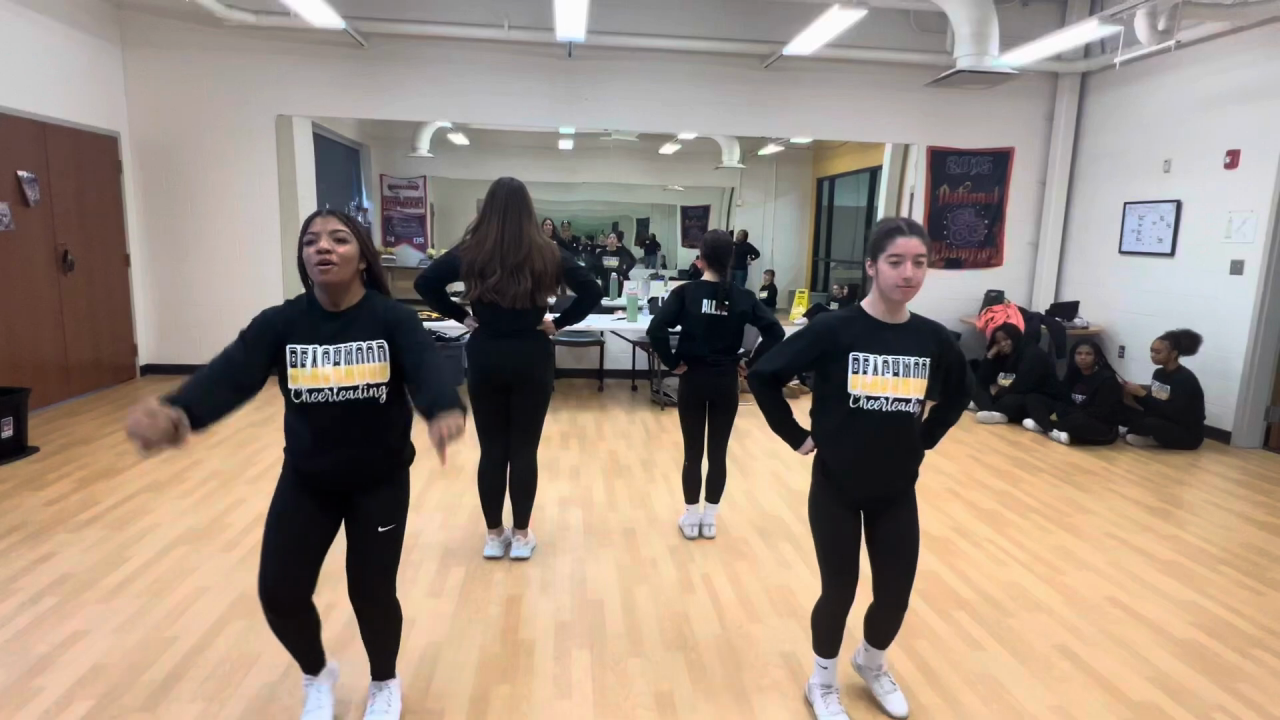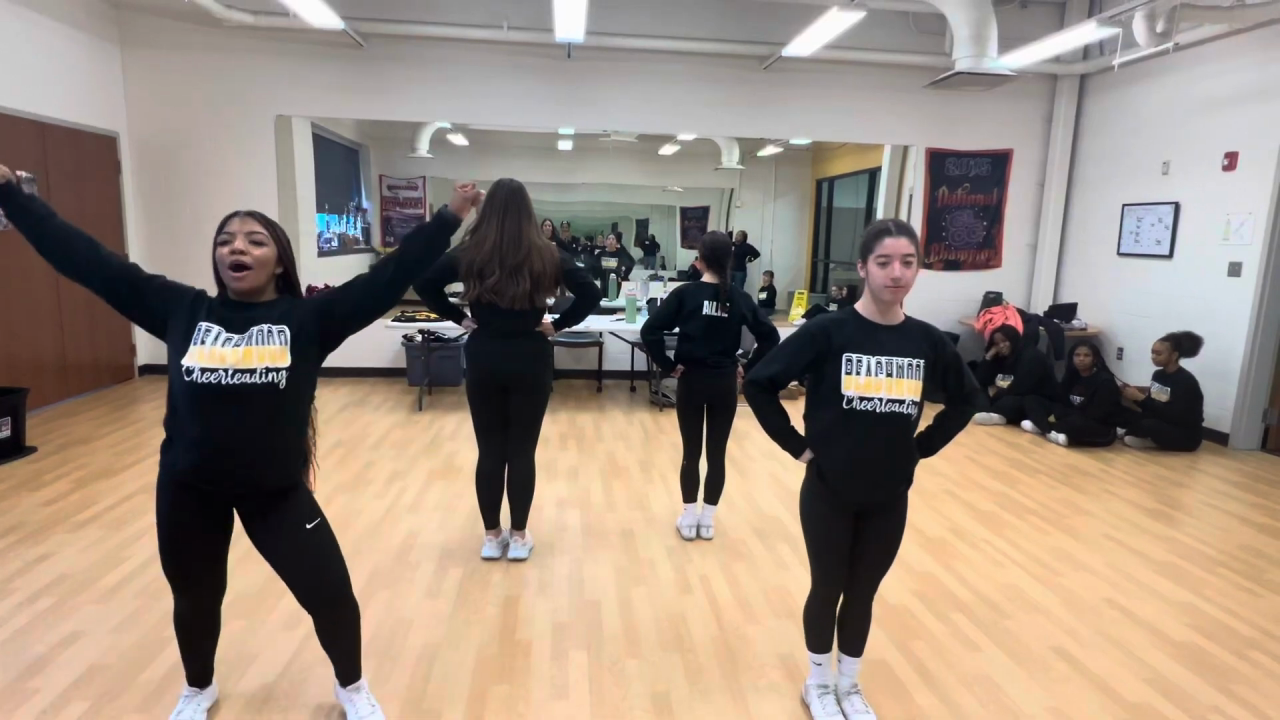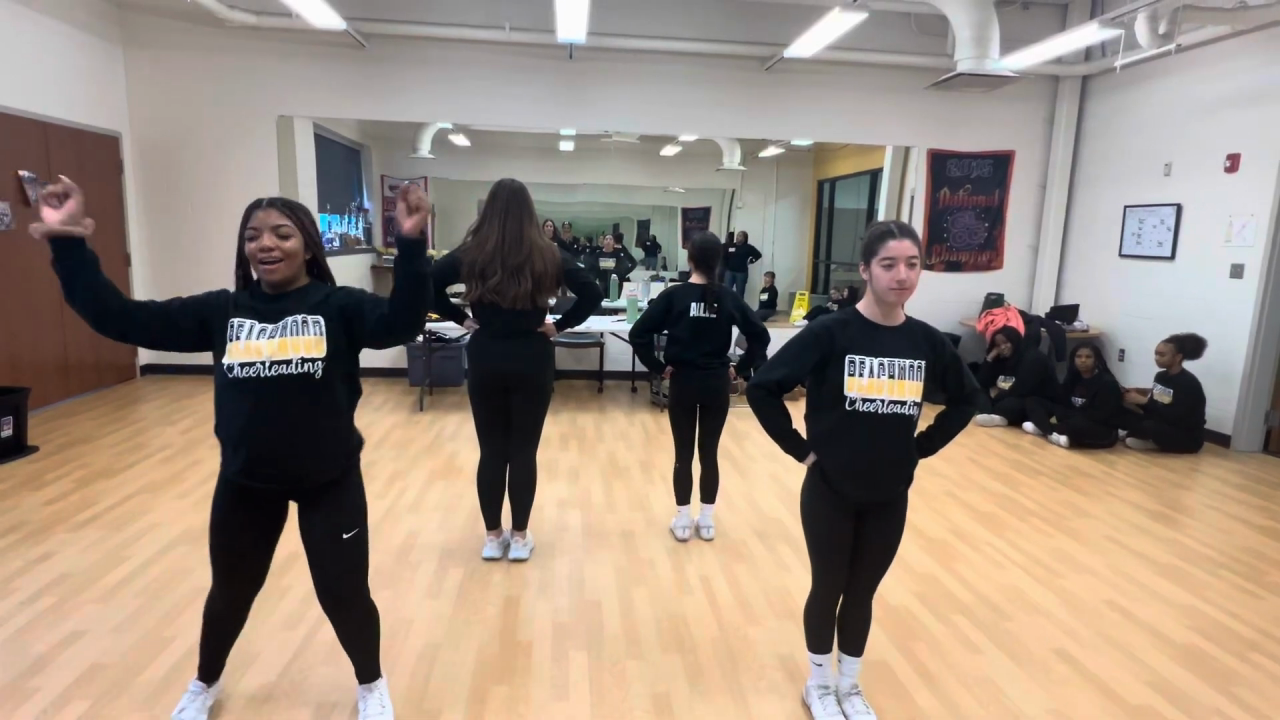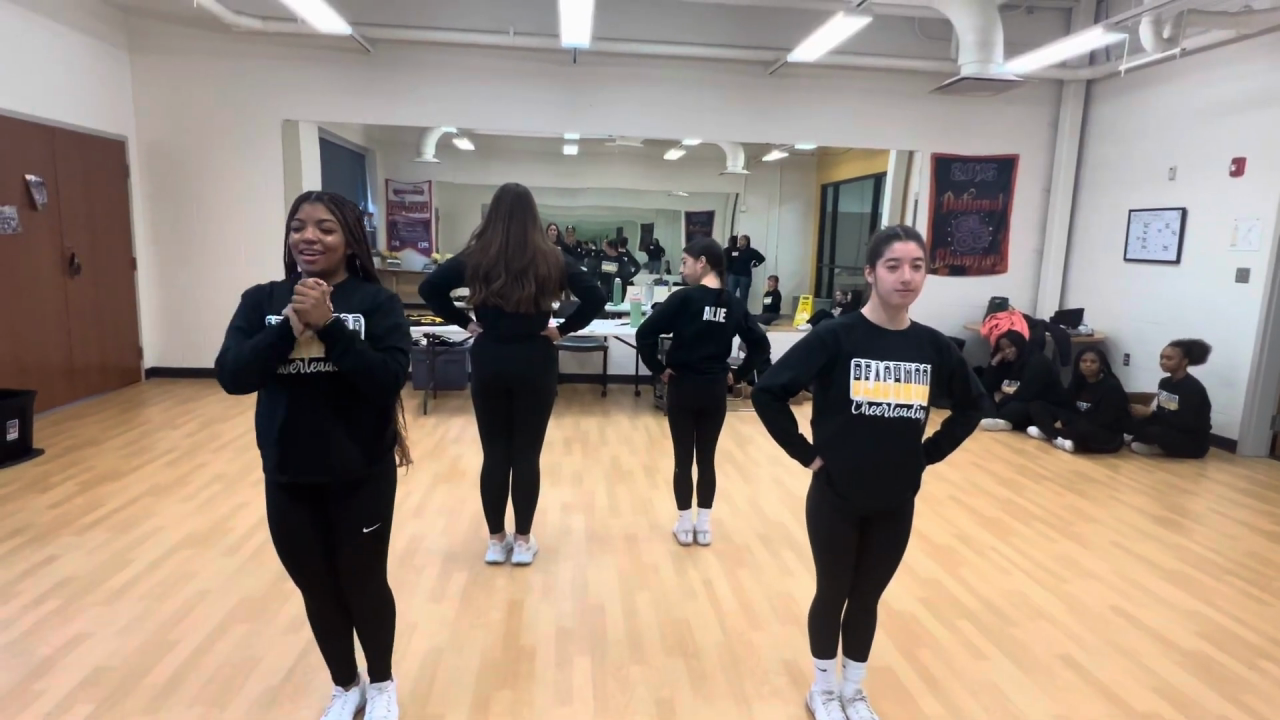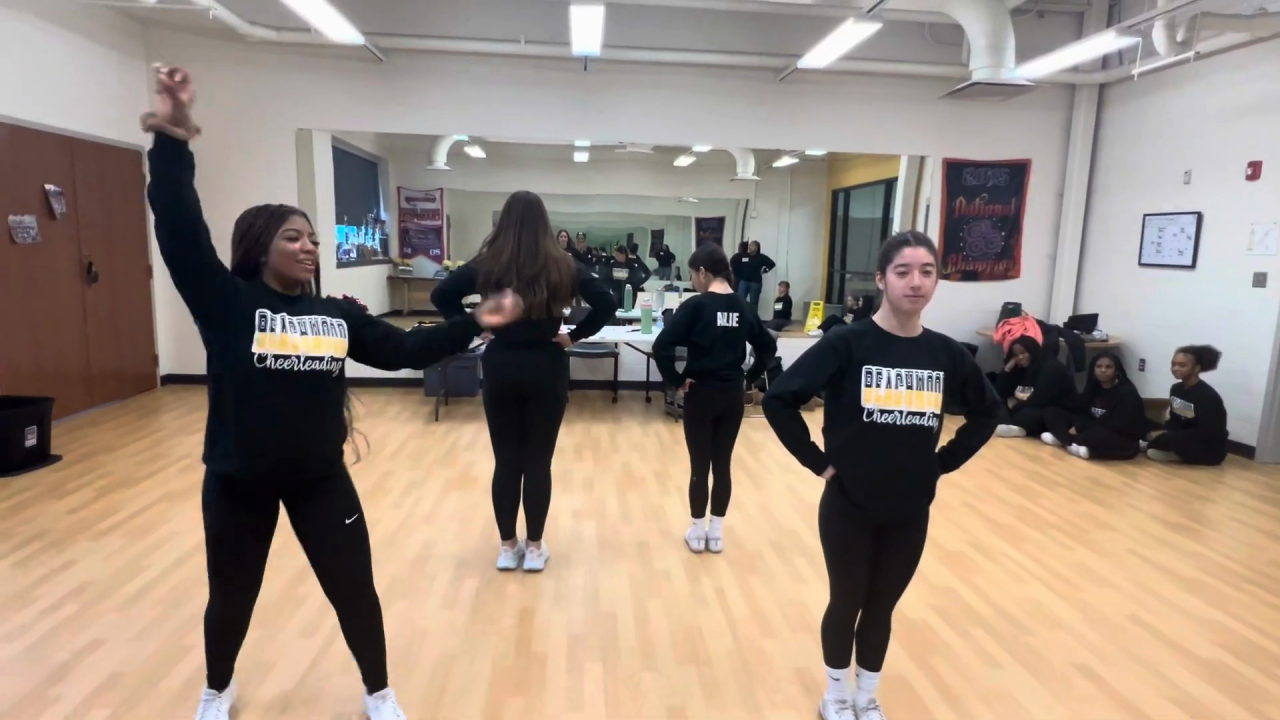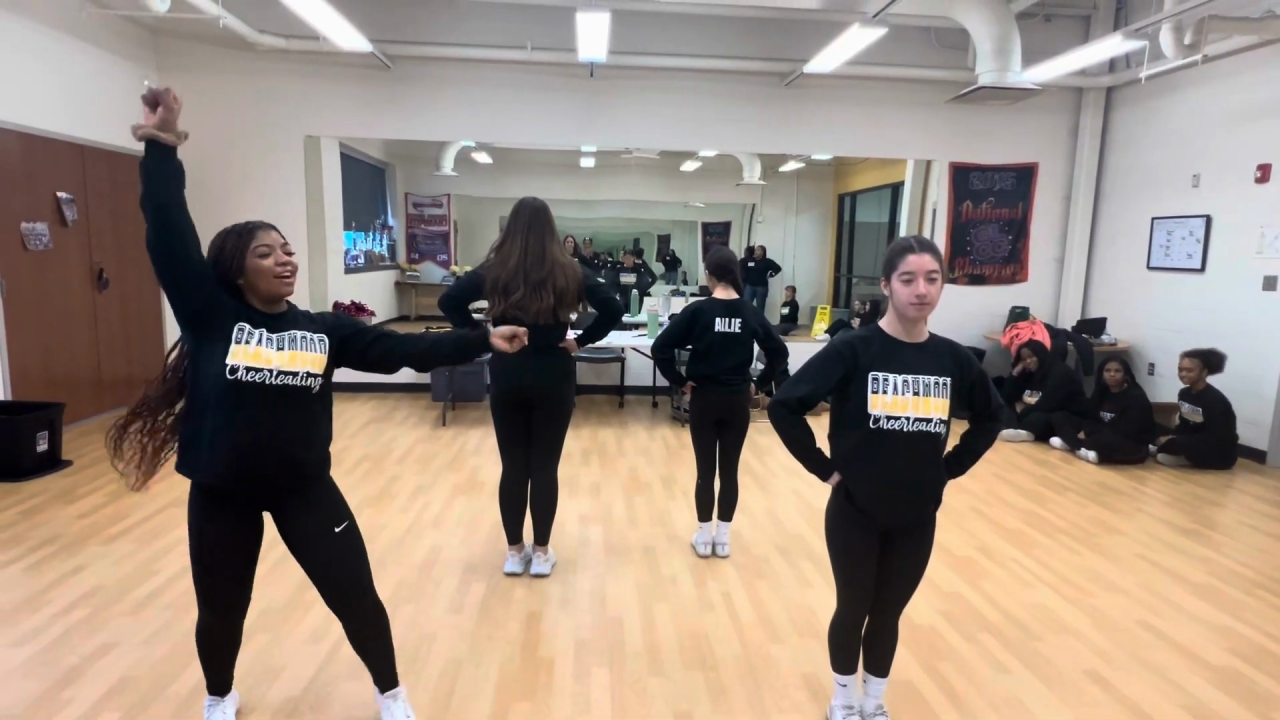
dt=0.5s
person 1, frame 1
left shoulder: (394, 321)
right shoulder: (280, 325)
left elbow: (430, 370)
right elbow: (227, 375)
left wrist: (445, 409)
right wrist: (176, 413)
left hip: (376, 482)
right hip: (306, 480)
left knee: (371, 593)
right knee: (281, 594)
right ankle: (316, 674)
person 1, frame 2
left shoulder: (306, 319)
right shoulder: (180, 310)
left elbow: (388, 280)
right elbow: (87, 260)
left wrist: (448, 219)
left hip: (276, 488)
right hip: (188, 489)
left knee: (330, 593)
right knee: (195, 599)
person 1, frame 3
left shoulder: (340, 307)
right shoulder: (220, 311)
left elbow: (402, 322)
right elbow: (122, 319)
left wrist: (412, 243)
right wrist: (67, 243)
left hip: (330, 481)
right hip: (246, 481)
left knee: (346, 596)
right knee: (231, 592)
person 1, frame 4
left shoulder: (377, 304)
right shoulder: (262, 302)
left elbow: (387, 381)
right elbow: (231, 374)
left wrist: (329, 325)
right wrist: (291, 329)
left hip: (362, 474)
right hip: (288, 477)
left knee: (364, 584)
right knee: (317, 589)
person 1, frame 5
left shoulder: (339, 317)
right shoulder: (229, 304)
left elbow: (404, 349)
right elbow: (178, 228)
left wrist: (474, 322)
right wrist: (171, 137)
left hip: (318, 482)
right hip: (238, 481)
left knee: (353, 592)
right knee: (231, 597)
person 1, frame 6
left shoulder: (329, 328)
right shoulder: (213, 316)
left elbow: (408, 351)
right elbow: (168, 239)
left wrist: (480, 340)
right wrist: (161, 150)
left hip: (305, 488)
right hip: (222, 493)
left knee: (355, 597)
right knee: (221, 608)
person 2, frame 1
left shoulder: (934, 339)
right shoulder: (834, 330)
left elbow: (957, 395)
right elbow: (763, 375)
left wrist: (922, 441)
right wrist: (798, 437)
left hip: (897, 492)
right hip: (836, 489)
left knee: (896, 595)
right knee: (839, 591)
left ankle: (872, 662)
person 2, frame 2
left shoulder: (927, 340)
right shoulder: (827, 331)
left elbow: (966, 399)
right elbow: (758, 384)
left wrist: (922, 447)
right wrist: (797, 444)
left hip: (889, 497)
right hip: (828, 492)
left knee: (862, 593)
right knee: (827, 589)
person 2, frame 3
left shoulder: (928, 341)
right shoulder: (830, 332)
left elbow: (966, 399)
right elbow: (762, 388)
left wrist: (922, 447)
right wrist: (801, 448)
left hip: (889, 496)
right hip: (830, 491)
left knee: (863, 592)
right knee: (828, 588)
person 2, frame 4
left shoulder: (934, 345)
right shoulder: (835, 337)
left elbow: (971, 405)
right elbow: (767, 392)
left wrist: (929, 453)
right wrist: (807, 452)
left hip: (896, 502)
right hip: (835, 497)
left knee: (867, 597)
right knee: (832, 593)
person 2, frame 5
left shoulder: (947, 353)
right shoulder: (846, 343)
left elbow: (986, 413)
right elbow: (778, 400)
left wrist: (943, 462)
right wrist: (818, 461)
left hip: (910, 511)
right hip: (849, 506)
left knee: (882, 607)
right knee: (846, 603)
person 2, frame 6
left shoulder: (954, 358)
right shoulder: (852, 349)
left elbow: (989, 418)
right elbow: (783, 406)
left wrist: (949, 469)
right wrist: (824, 467)
left hip: (917, 517)
right hip: (855, 512)
left knee: (888, 613)
right knee: (853, 609)
person 3, frame 1
left shoulder: (470, 253)
right shoulder: (547, 255)
left elbow: (425, 283)
right elbow: (592, 292)
left wrist: (461, 316)
right wrist: (559, 322)
left hip: (485, 359)
right hip: (531, 359)
left knee: (491, 449)
right knee: (524, 451)
left ankle: (494, 535)
right ankle: (520, 535)
person 3, frame 2
left shoulder: (469, 253)
right shoulder: (545, 256)
left elbow: (424, 284)
right elbow: (591, 293)
left wrist: (459, 317)
right wrist: (558, 324)
left hip: (483, 359)
right hip: (529, 360)
left knee: (489, 451)
right knee: (522, 452)
left ankle: (492, 535)
right ankle: (519, 536)
person 3, frame 3
left shoulder: (472, 254)
right shoulder: (548, 256)
left elbow: (427, 285)
right elbow: (593, 294)
left wrist: (462, 319)
right wrist: (561, 325)
left hip: (485, 360)
right hip: (532, 361)
left knee: (491, 451)
right knee: (524, 452)
left ankle: (493, 536)
right ankle: (520, 536)
person 3, frame 4
left shoulder: (475, 258)
right shoulder: (550, 260)
left elbow: (429, 288)
right elbow: (595, 298)
left wrist: (464, 322)
right wrist: (563, 328)
left hip: (488, 362)
right hip: (534, 364)
left knee: (494, 455)
right knee: (526, 455)
left ankle: (496, 540)
right ankle: (522, 541)
person 3, frame 5
left shoulder: (486, 265)
right shoulder: (561, 267)
left elbow: (443, 296)
right elbow: (606, 303)
right wrist: (574, 335)
left hip: (500, 369)
right hip: (546, 370)
left knee: (506, 460)
right knee: (538, 461)
left ankle: (507, 546)
right ankle: (534, 547)
person 3, frame 6
left shoulder: (494, 271)
right shoulder: (568, 272)
left elbow: (449, 301)
right elbow: (613, 309)
right wrist: (581, 340)
left hip: (507, 375)
right hip: (552, 376)
left knee: (512, 465)
right knee: (545, 466)
left ankle: (514, 551)
right ankle: (541, 552)
person 4, frame 1
left shoulder: (685, 292)
right shoulder: (741, 297)
left elbow: (656, 329)
right elbow: (775, 331)
left wrist: (673, 362)
right wrist: (750, 365)
left hip: (693, 380)
right hip: (726, 382)
left knee: (693, 452)
right knee: (718, 452)
left ankle: (691, 517)
right ankle: (709, 519)
person 4, frame 2
left shoulder: (685, 293)
right shoulder: (739, 298)
left elbow: (650, 331)
right elbow: (770, 336)
left wrist: (668, 365)
right wrist: (748, 368)
left hip: (691, 380)
right hip: (725, 383)
left knee: (691, 452)
right knee: (717, 452)
left ankle: (689, 518)
right ankle: (708, 519)
person 4, frame 3
left shoulder: (674, 296)
right shoulder: (729, 298)
left elbow: (638, 334)
right elbow: (760, 336)
left wrist: (658, 367)
right wrist: (739, 368)
left hip: (683, 382)
right hip: (717, 383)
left knee: (684, 453)
right knee: (710, 453)
left ankle: (683, 520)
right ankle: (707, 520)
person 4, frame 4
left shoulder: (685, 298)
right shoulder: (733, 304)
left elbow: (645, 333)
right elbow: (760, 345)
left wrist: (658, 368)
right wrist: (737, 374)
left hip: (683, 386)
right hip: (716, 389)
left knee: (683, 458)
right knee: (707, 457)
left ankle: (685, 525)
right ankle: (703, 525)
person 4, frame 5
left shoulder: (696, 306)
right shoulder: (743, 307)
left elbow: (662, 346)
right elbow: (768, 346)
left wrist: (676, 380)
right wrist: (748, 377)
left hip: (701, 394)
right hip: (733, 395)
left knee: (700, 466)
right knee: (722, 464)
left ankle: (697, 531)
right ankle: (716, 532)
person 4, frame 6
left shoulder: (697, 311)
right shoulder: (750, 313)
left elbow: (661, 348)
right elbow: (779, 352)
left wrist: (680, 381)
right wrist: (759, 383)
left hip: (704, 399)
right hip: (738, 400)
left knee: (706, 470)
right knee: (730, 470)
left ankle: (704, 537)
right ankle: (723, 538)
